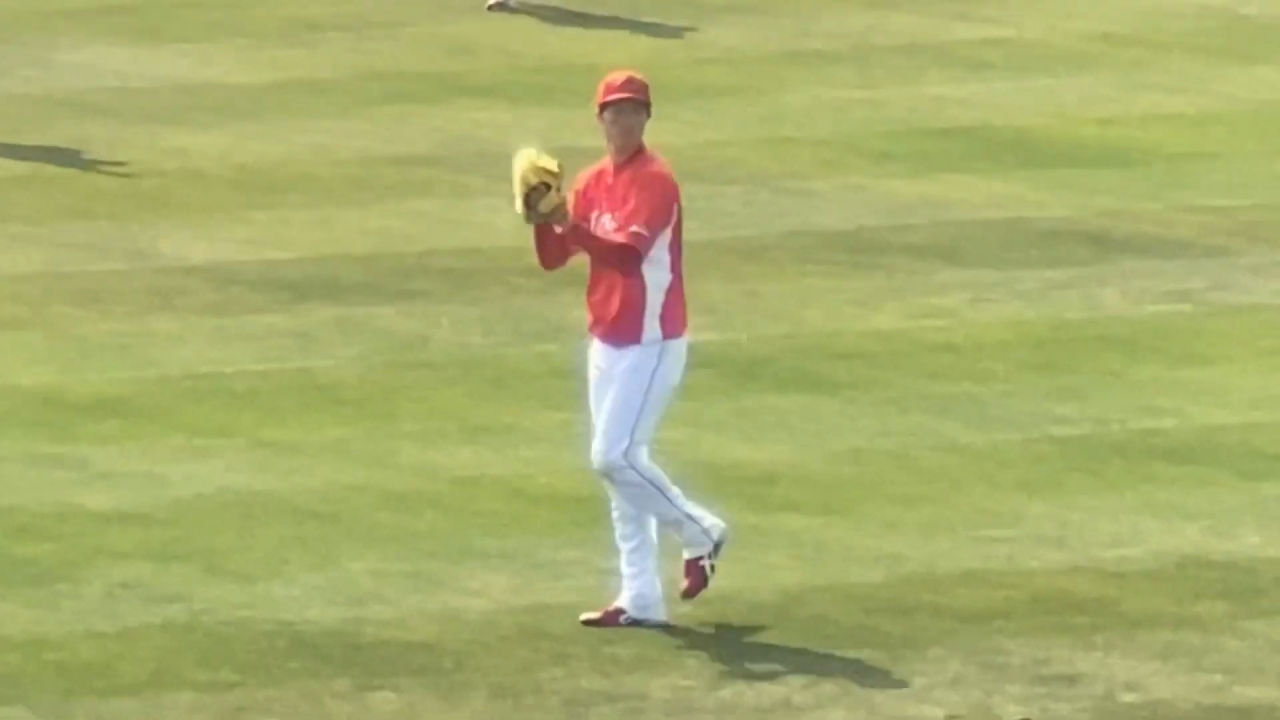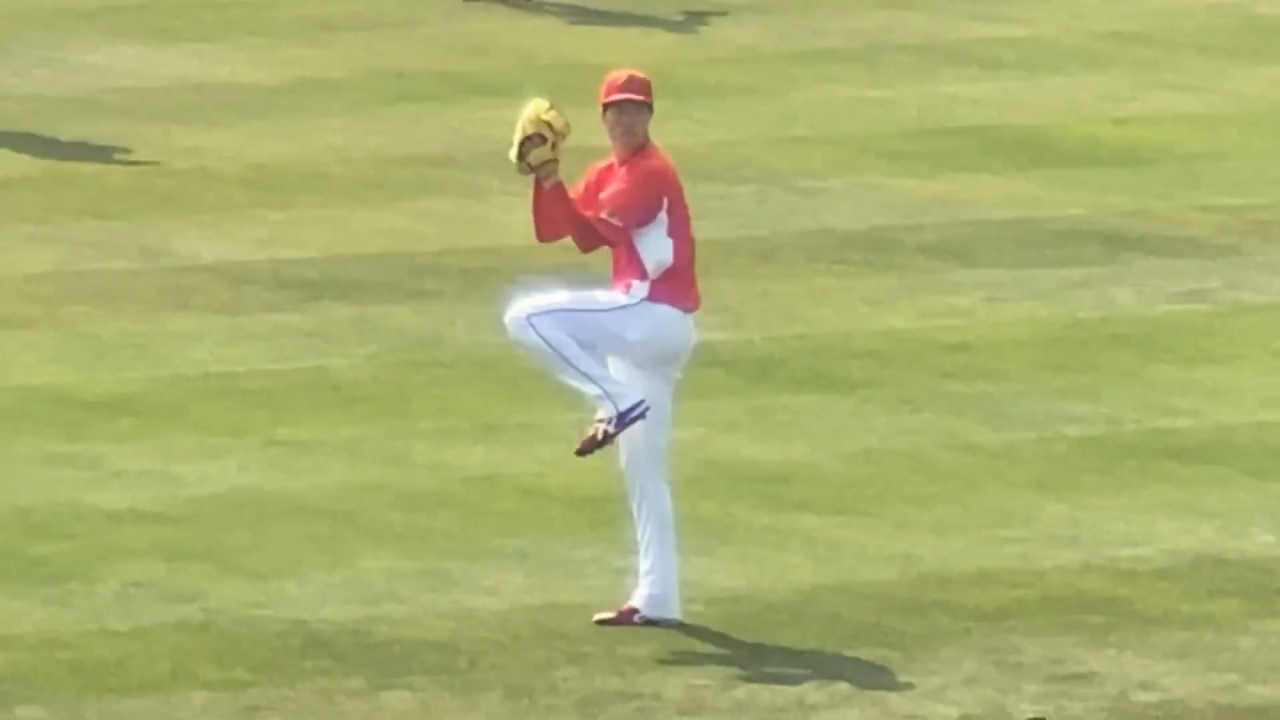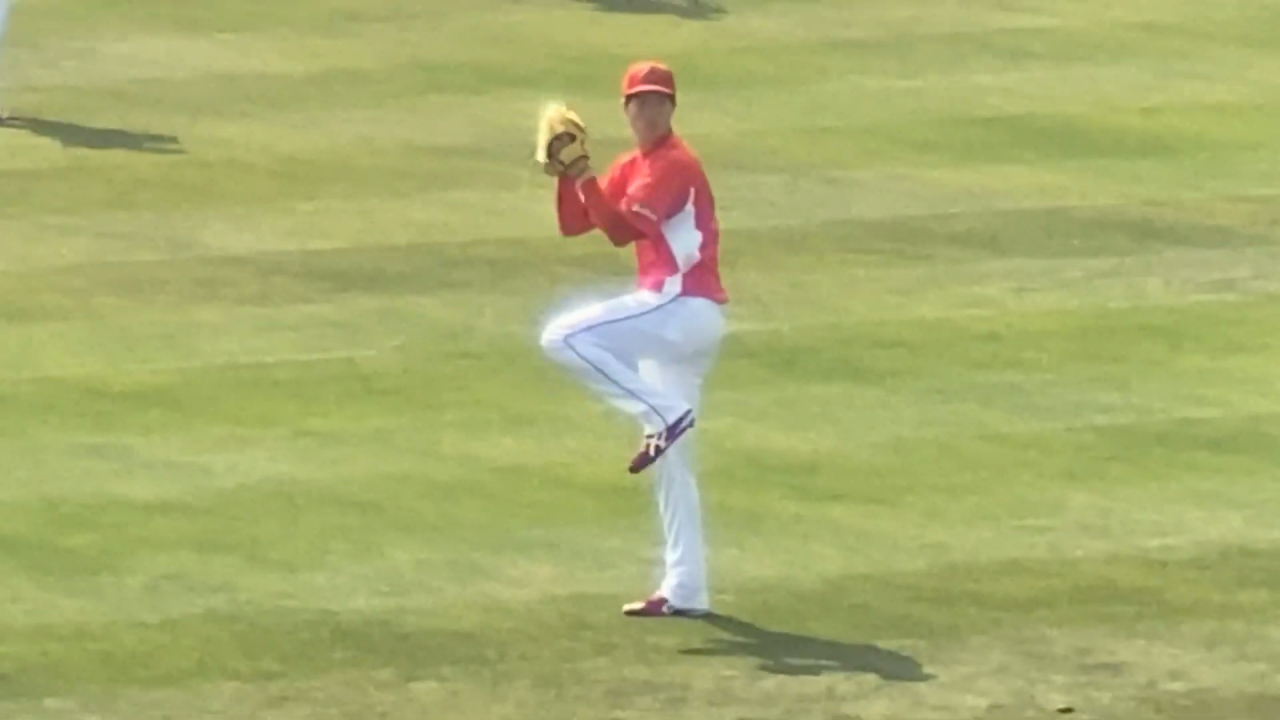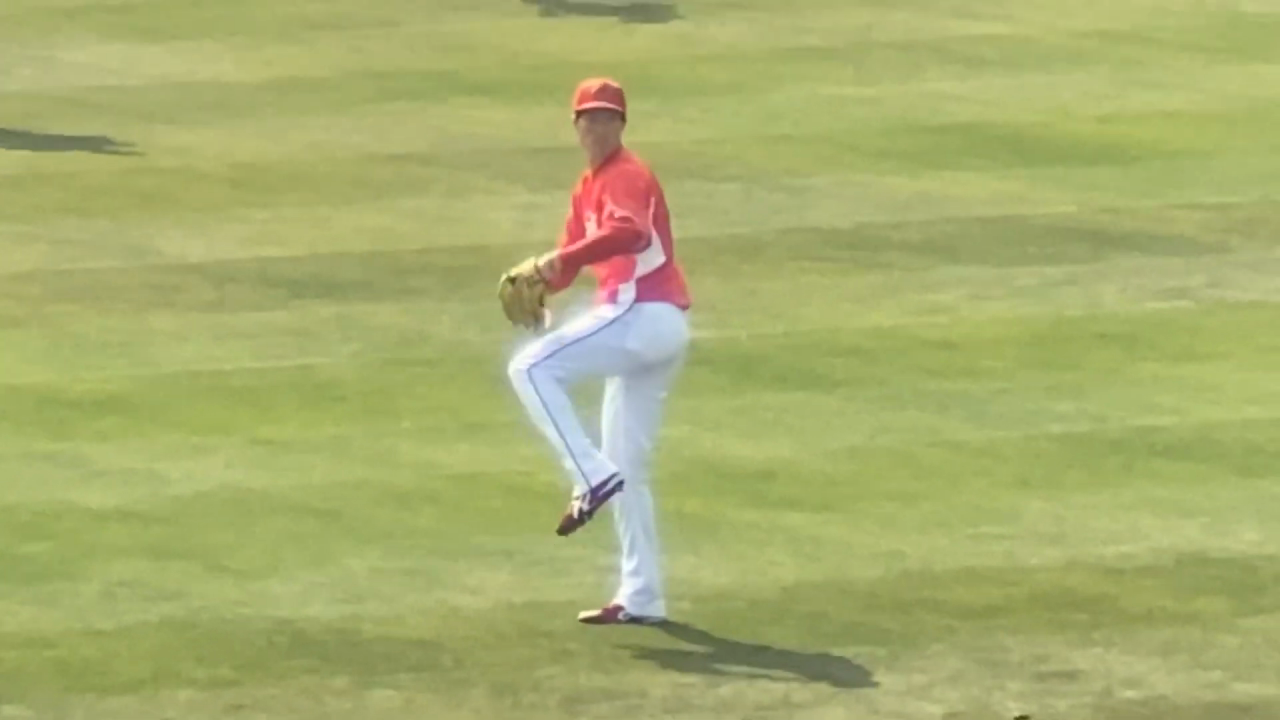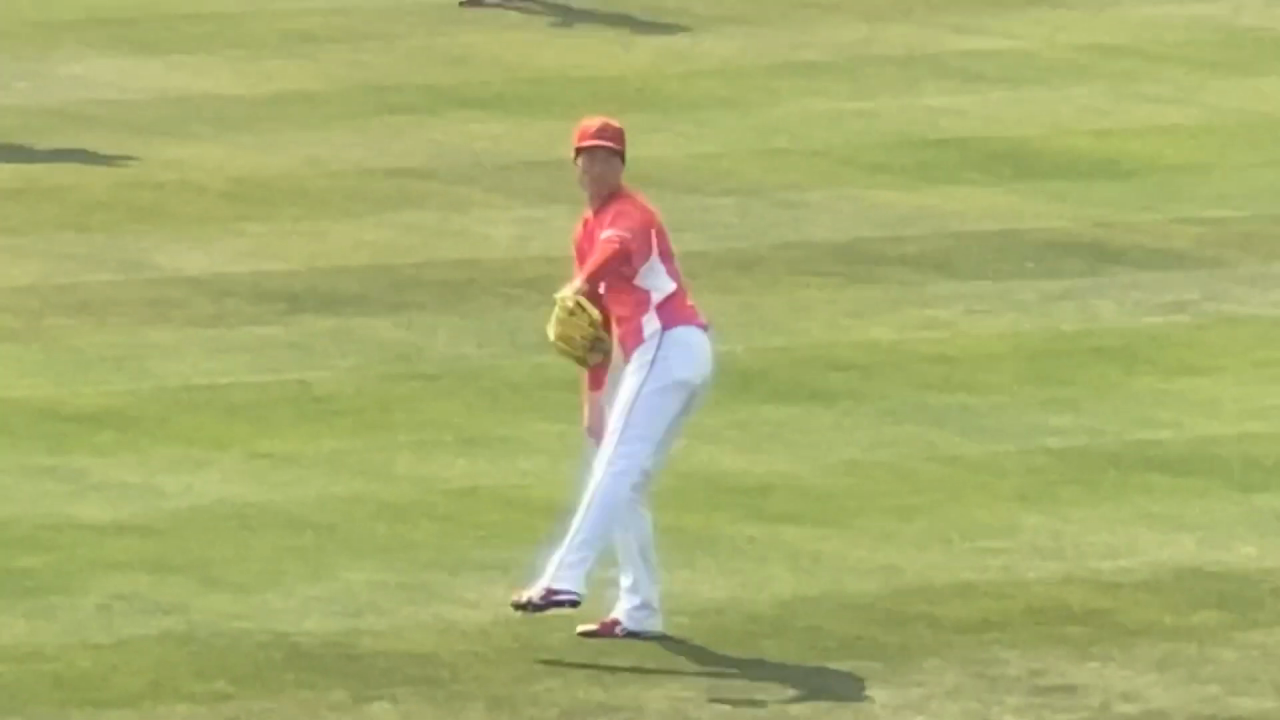
dt=0.4s
person 1, frame 1
left shoulder: (654, 179)
right shoulder: (589, 181)
left elbow: (625, 254)
right elbow: (553, 258)
left wrist: (568, 222)
right wrist: (545, 218)
left hip: (649, 340)
right hip: (608, 341)
left knee: (615, 457)
right knee: (618, 464)
left ankle: (700, 530)
right ankle: (640, 597)
person 1, frame 2
left shoulder: (652, 172)
right shoulder: (605, 174)
left elbow: (589, 235)
right elbow: (549, 230)
left wrist: (555, 184)
right wrist: (543, 177)
left hip: (654, 314)
right hip: (654, 322)
left knee: (526, 317)
right knee: (643, 466)
left ankle: (614, 406)
right ankle: (657, 599)
person 1, frame 3
left shoulder: (673, 162)
right shoulder: (629, 167)
left elbow: (623, 228)
right elbow: (575, 223)
left wrist: (586, 181)
right wrist: (568, 176)
left hip: (680, 307)
right hip: (683, 314)
left knee: (562, 337)
right knee: (671, 459)
left ankle: (661, 418)
right ankle: (684, 590)
person 1, frame 4
left shoulder: (627, 176)
right shoulder: (587, 185)
left elbow: (627, 235)
right elbow: (574, 254)
left wrist: (559, 258)
right wrist: (543, 275)
left hip: (639, 314)
right hip: (661, 326)
left knee: (529, 369)
right knee: (626, 463)
left ankle: (590, 477)
right ankle: (641, 598)
person 1, frame 5
left shoulder: (626, 212)
right shoulder: (593, 223)
left elbow: (621, 252)
right elbow: (600, 310)
left wrist: (578, 288)
right wrist: (594, 394)
left hip: (668, 346)
right hip: (674, 352)
left knee: (617, 461)
right knee: (626, 479)
left ankle: (564, 579)
right ankle: (639, 611)
